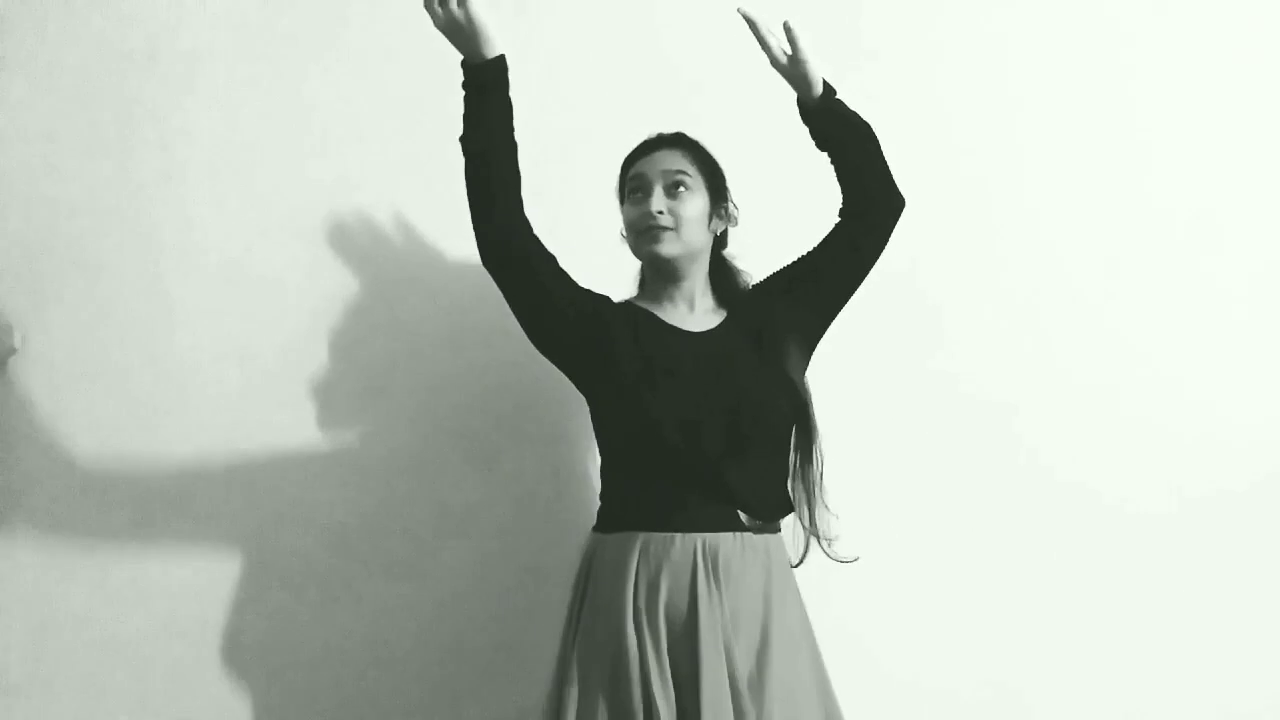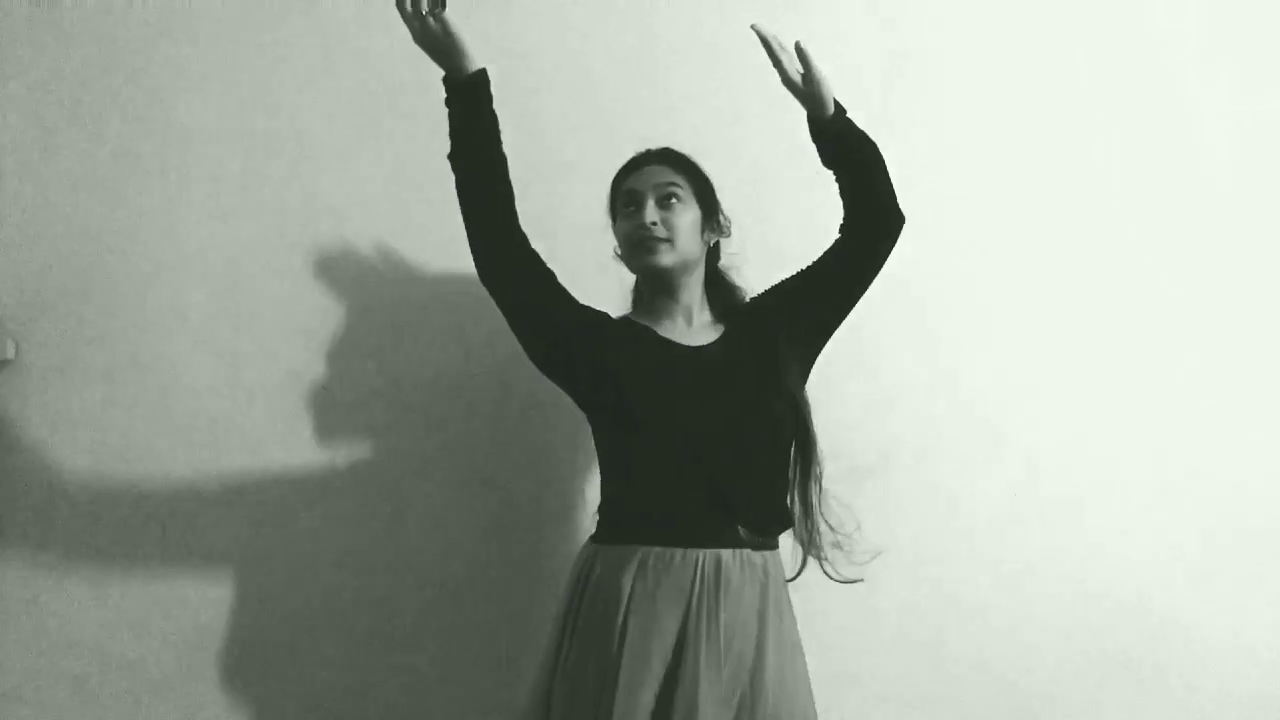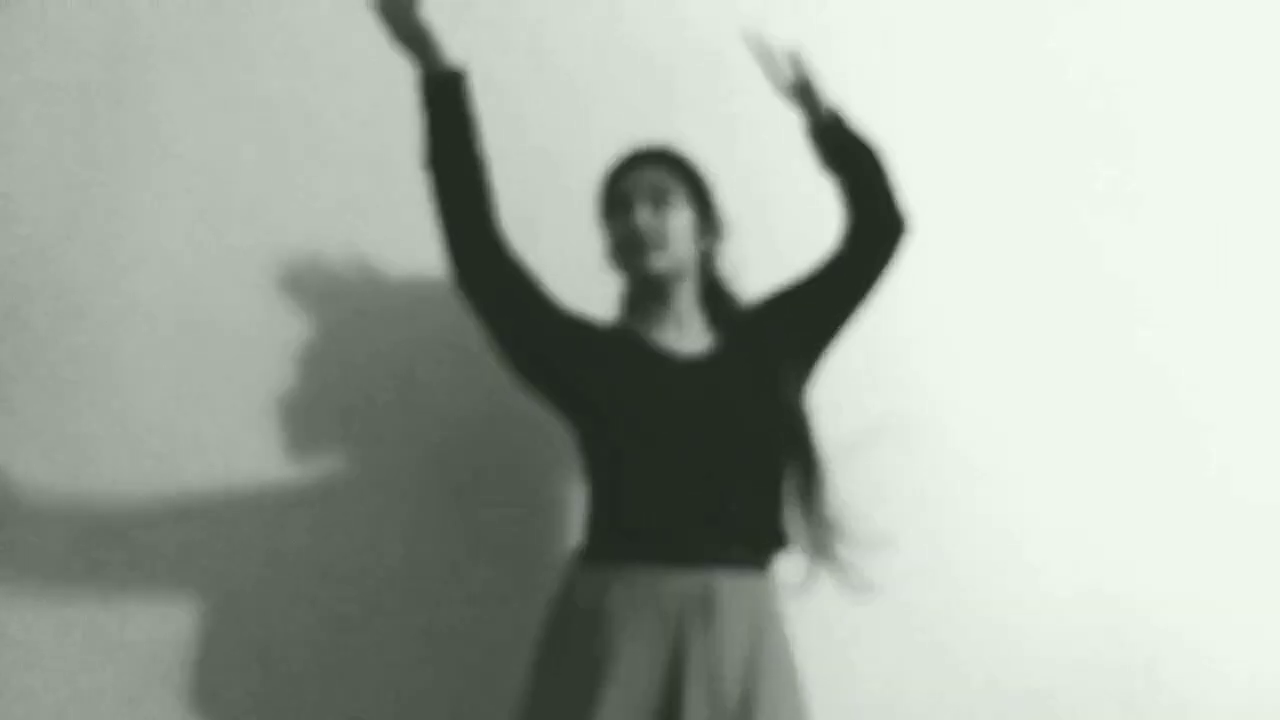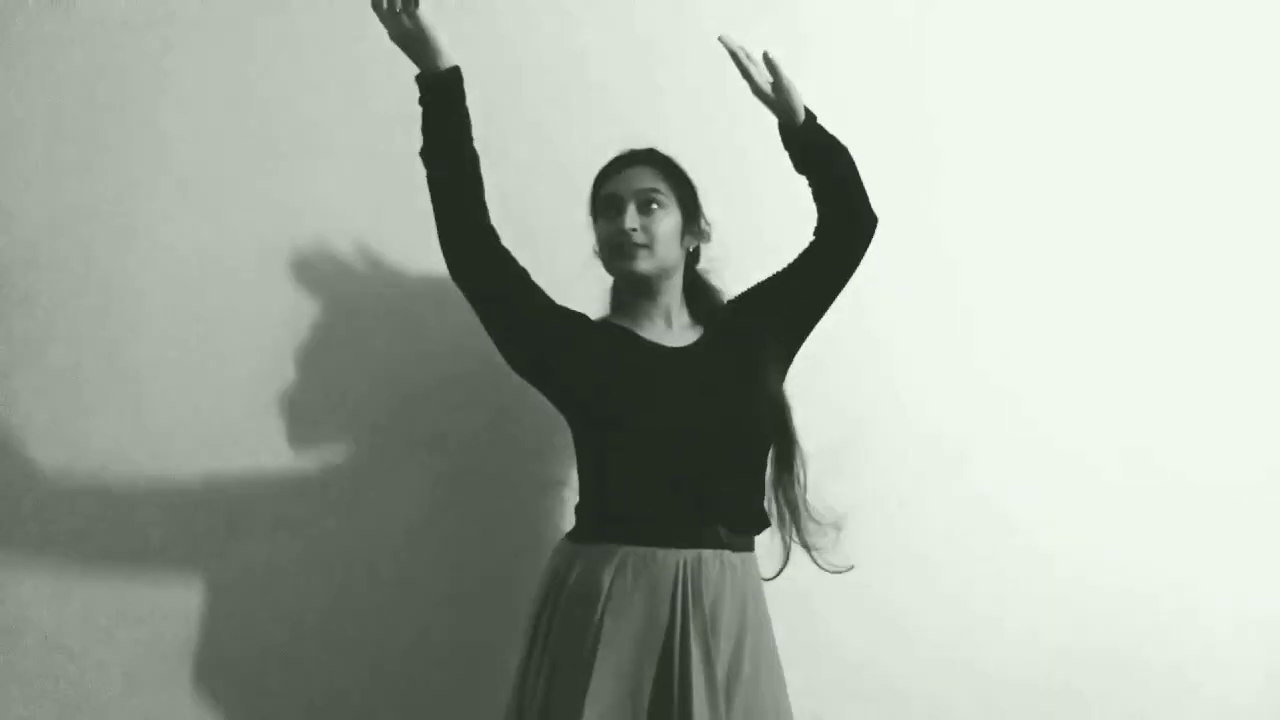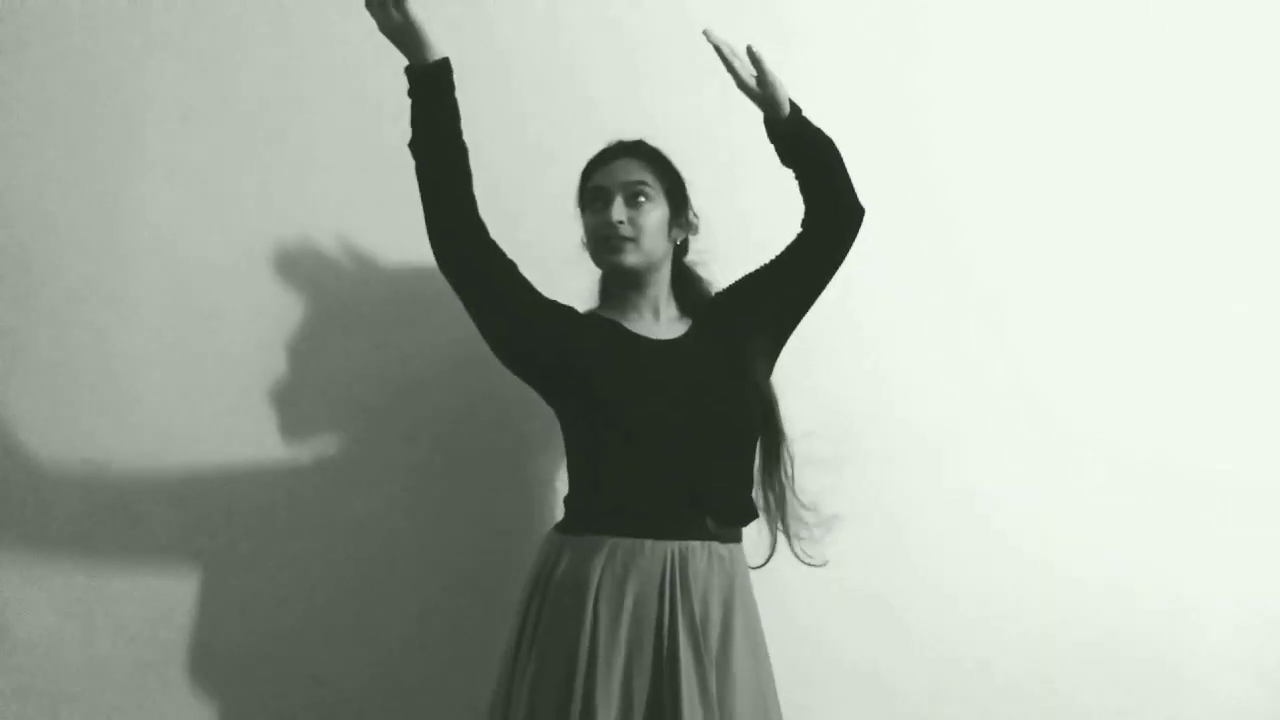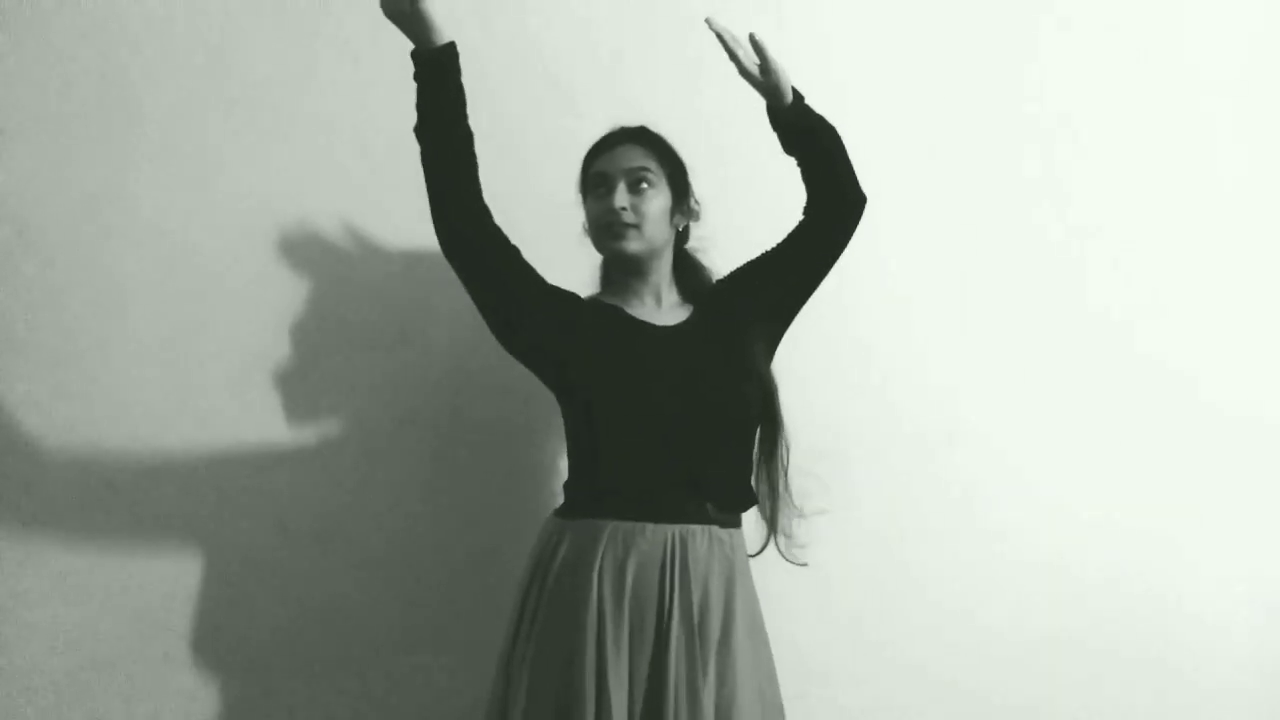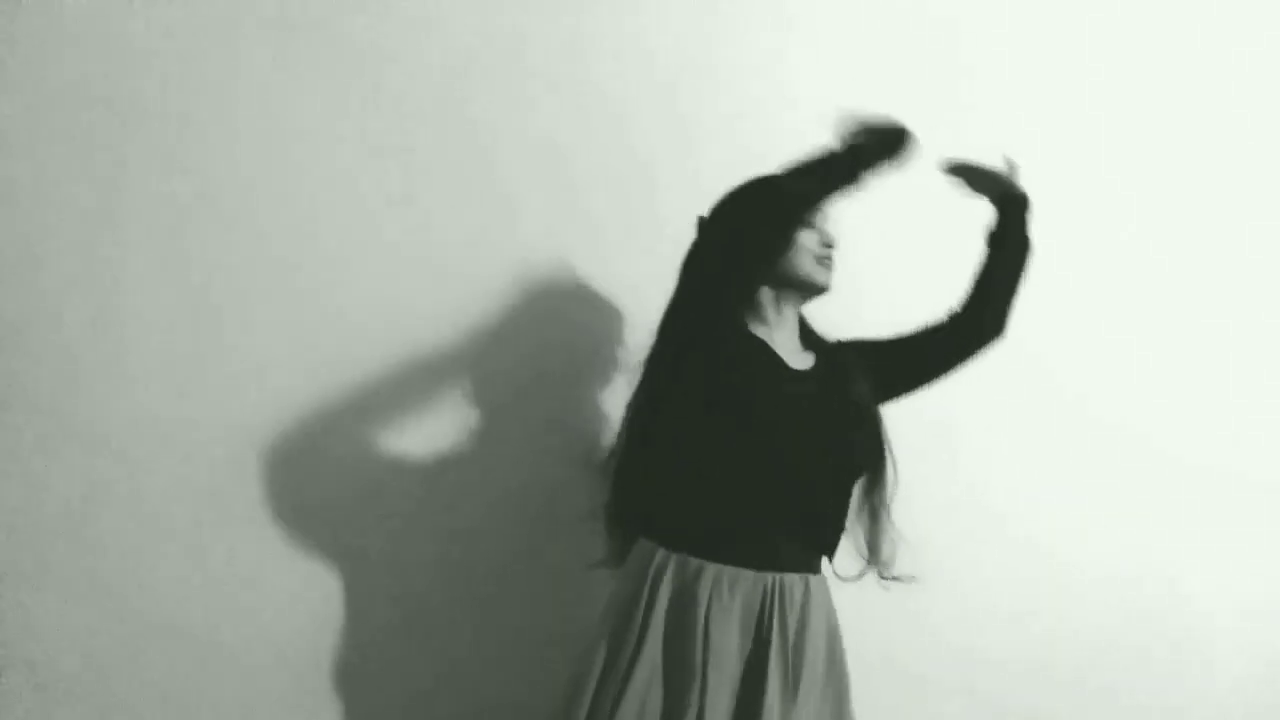
dt=0.7s
person 1, frame 1
left shoulder: (776, 317)
right shoulder: (601, 330)
left elbow: (876, 204)
right elbow: (503, 233)
left wrist: (814, 96)
right wrist: (484, 68)
left hip: (752, 595)
right hip: (636, 593)
person 1, frame 2
left shoulder: (773, 331)
right shoulder: (599, 345)
left elbow: (876, 221)
right elbow: (499, 244)
left wrist: (825, 114)
right wrist: (466, 82)
left hip: (747, 605)
right hip: (631, 602)
person 1, frame 3
left shoulder: (770, 341)
right shoulder: (587, 353)
left elbow: (879, 226)
right elbow: (477, 247)
left wrist: (819, 113)
right wrist: (441, 80)
left hip: (737, 627)
right hip: (615, 623)
person 1, frame 4
left shoulder: (750, 333)
right shoulder: (576, 345)
left elbow: (850, 223)
right elbow: (469, 242)
left wrist: (794, 118)
right wrist: (439, 77)
left hip: (721, 606)
right hip: (603, 599)
person 1, frame 5
left shoulder: (738, 326)
right shoulder: (563, 338)
left elbow: (837, 216)
right elbow: (458, 235)
left wrist: (781, 114)
right wrist: (428, 70)
left hip: (707, 596)
right hip: (590, 591)
person 1, frame 6
left shoulder: (739, 313)
right shoulder: (566, 324)
left elbow: (840, 203)
right elbow: (463, 221)
left wrist: (784, 102)
right wrist: (435, 59)
left hip: (707, 585)
right hip: (591, 579)
person 1, frame 7
left shoulder: (847, 371)
right shoulder: (704, 322)
left elbow: (972, 329)
right elbow: (776, 199)
left wrist: (1009, 216)
right wrist: (875, 145)
left hip: (792, 618)
right hip: (685, 605)
